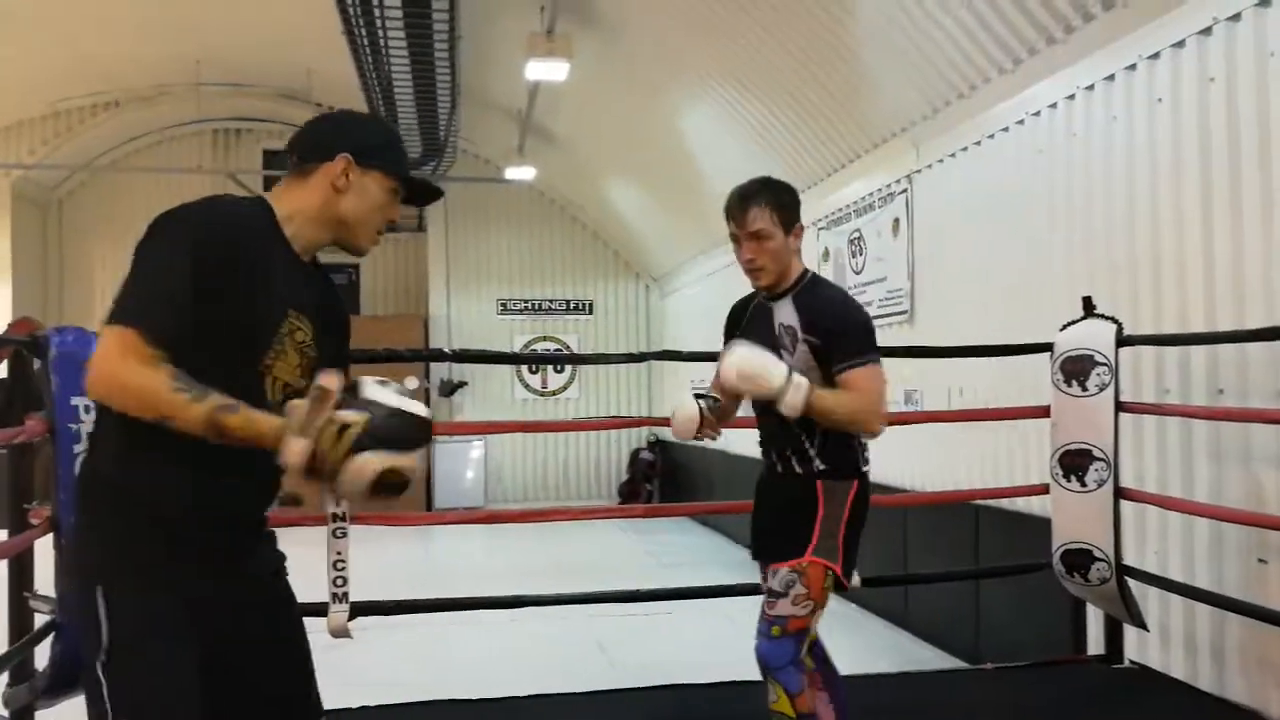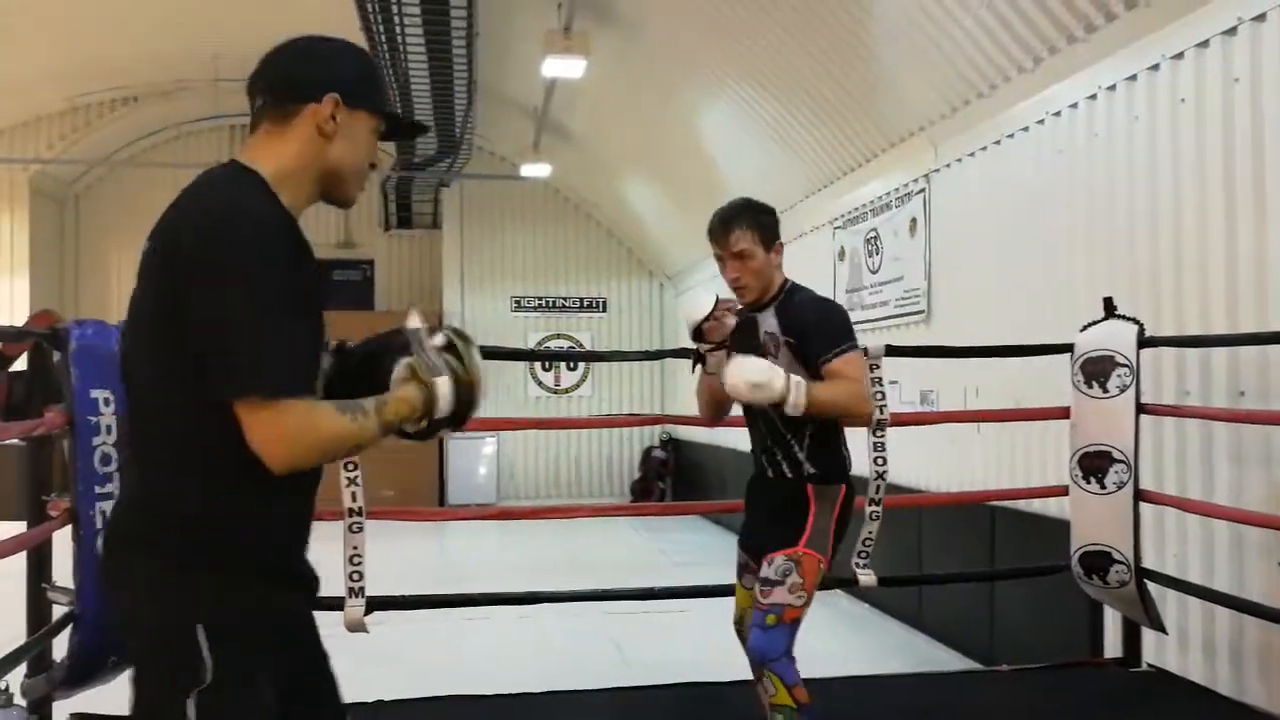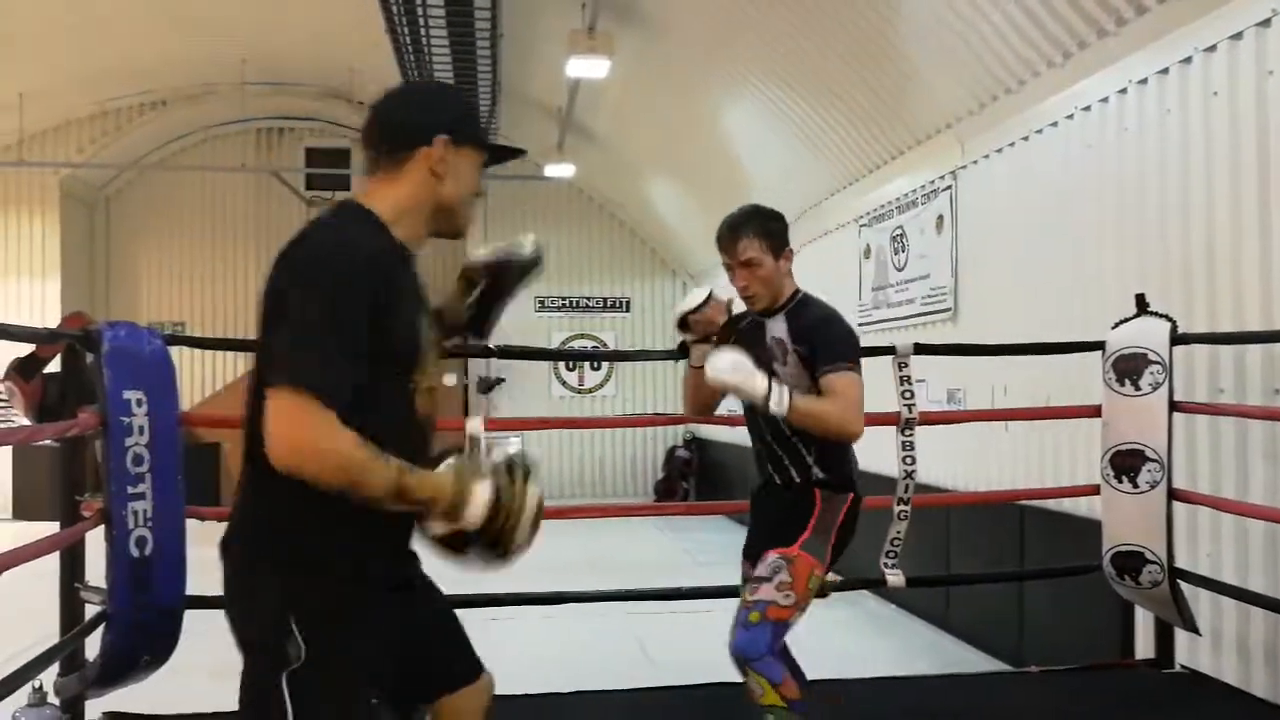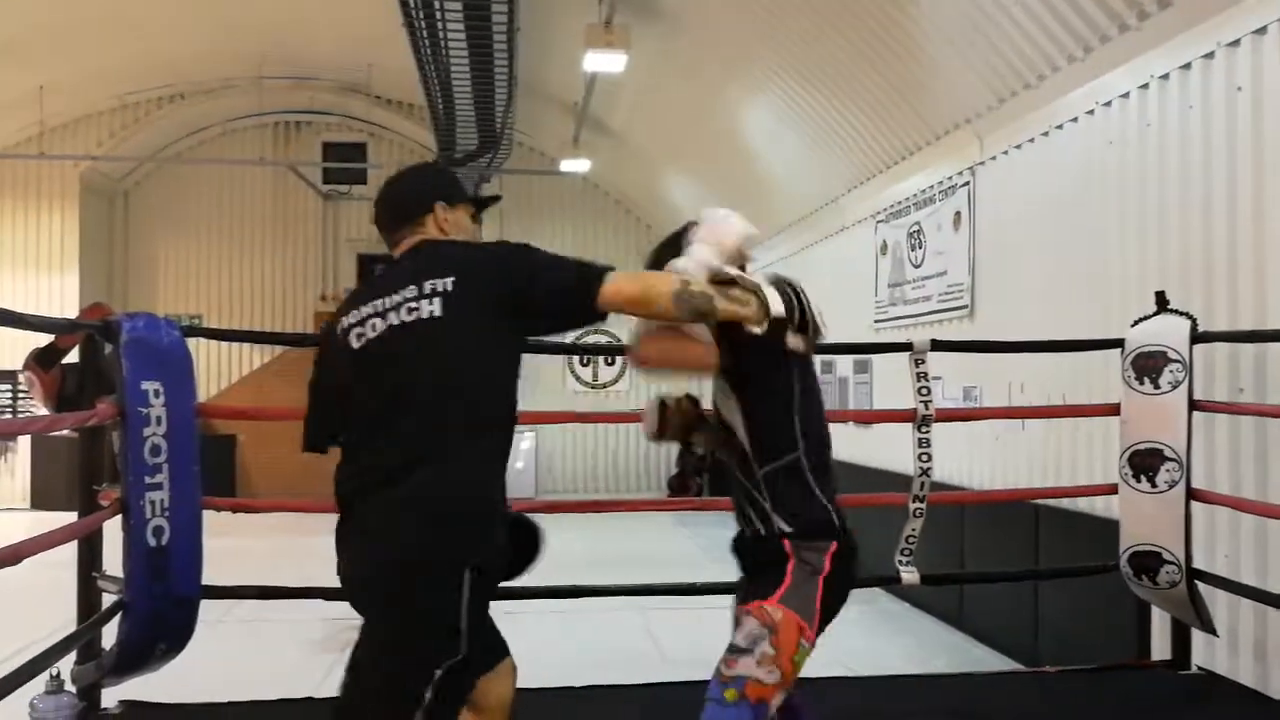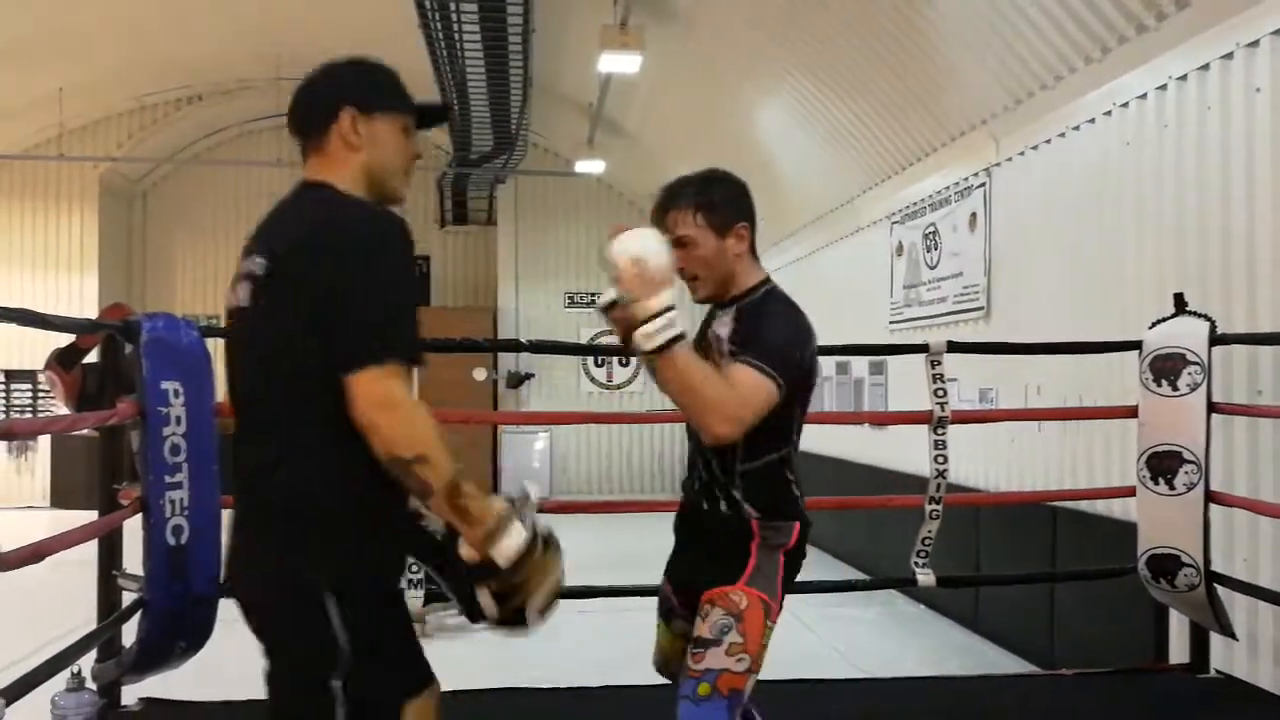
dt=0.4s
person 1, frame 1
left shoulder: (321, 301)
right shoulder: (211, 234)
right elbow: (116, 373)
left wrist: (358, 444)
right wrist: (278, 432)
left hip: (242, 552)
right hip: (139, 551)
person 1, frame 2
left shoulder: (237, 216)
right shoulder: (244, 227)
right elbow: (282, 435)
right wrist: (411, 399)
left hip: (254, 568)
right hip: (196, 582)
person 1, frame 3
left shoulder: (386, 262)
right shoulder: (343, 258)
right elbow: (299, 439)
left wrist: (454, 321)
right wrist: (449, 492)
left hip: (368, 567)
right hip: (303, 584)
person 1, frame 4
left shoulder: (349, 320)
right shoulder: (490, 269)
left elbow: (327, 444)
right elbow: (636, 291)
right wrist: (752, 305)
left hip: (379, 540)
right hip: (436, 547)
person 1, frame 5
left shoulder: (274, 244)
right shoulder: (364, 234)
right elbow: (384, 411)
right wrist: (490, 524)
left hip: (280, 544)
right hip: (323, 554)
person 2, frame 1
left shoulder: (834, 309)
right shoulder: (744, 313)
left elbow: (870, 417)
right elbow: (729, 399)
left wrist: (785, 387)
right wrist: (704, 412)
left hip: (828, 492)
right hip: (779, 487)
left knee: (776, 650)
right knee: (794, 639)
person 2, frame 2
left shoulder: (815, 313)
right shoulder: (740, 320)
left elbow: (859, 400)
right elbow: (712, 413)
left wrist: (782, 389)
right wrist: (716, 350)
left hip: (814, 495)
right hip: (767, 490)
left knee: (768, 640)
right knee: (750, 628)
person 2, frame 3
left shoulder: (822, 323)
right shoulder: (744, 328)
left elbow: (848, 421)
right elbow: (696, 408)
left wrist: (763, 391)
right wrist: (703, 341)
left hip: (821, 501)
right hip: (774, 498)
left knee: (753, 644)
right knee: (759, 638)
person 2, frame 4
left shoulder: (756, 333)
right shoulder: (738, 349)
left elbow: (649, 350)
left wrist: (694, 266)
right wrist: (692, 424)
left hip: (804, 556)
right hip: (772, 550)
person 2, frame 5
left shoulder: (778, 325)
right shoulder: (714, 306)
left elbow: (721, 421)
left wrist: (654, 322)
right wrist: (642, 330)
left hip: (756, 539)
right hip: (701, 525)
right knee: (675, 662)
